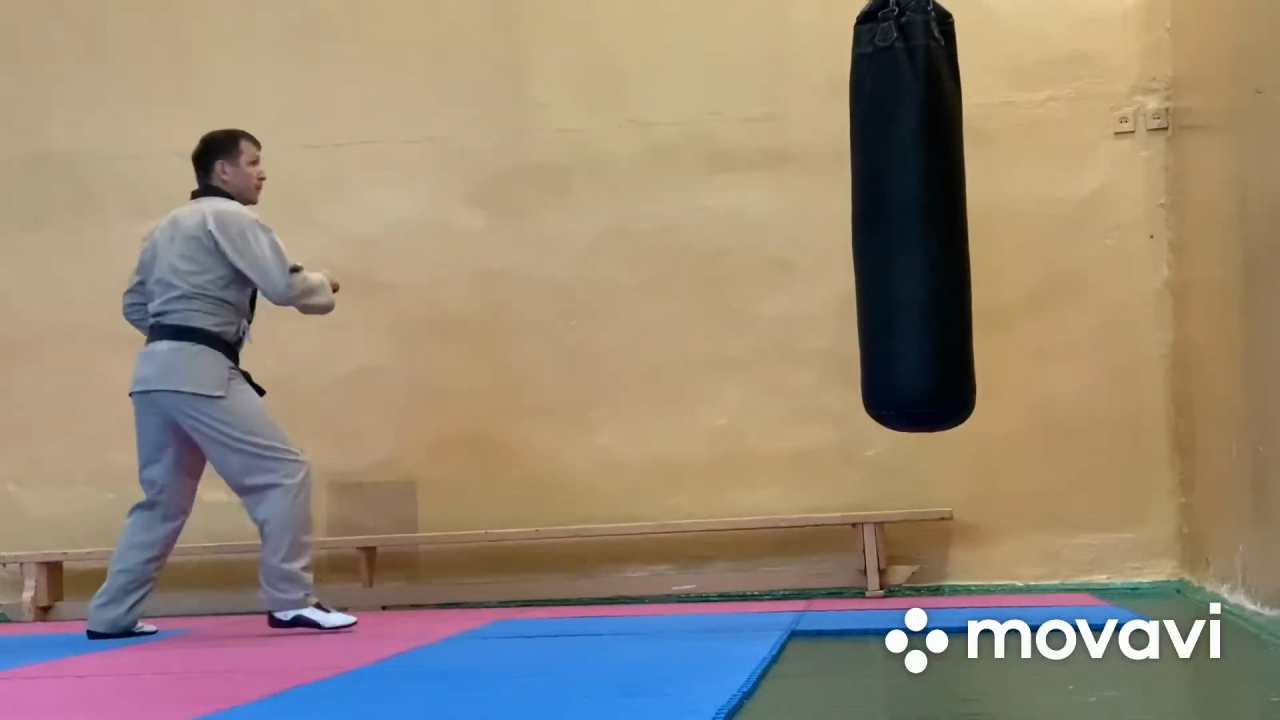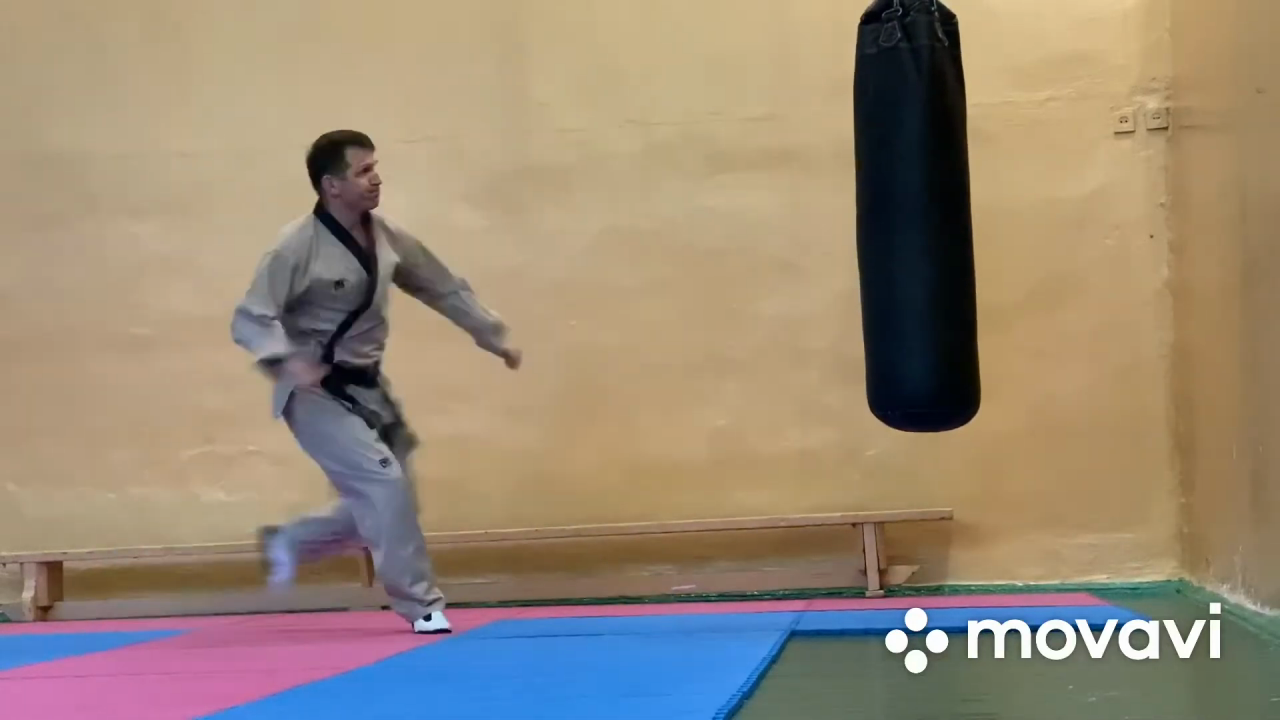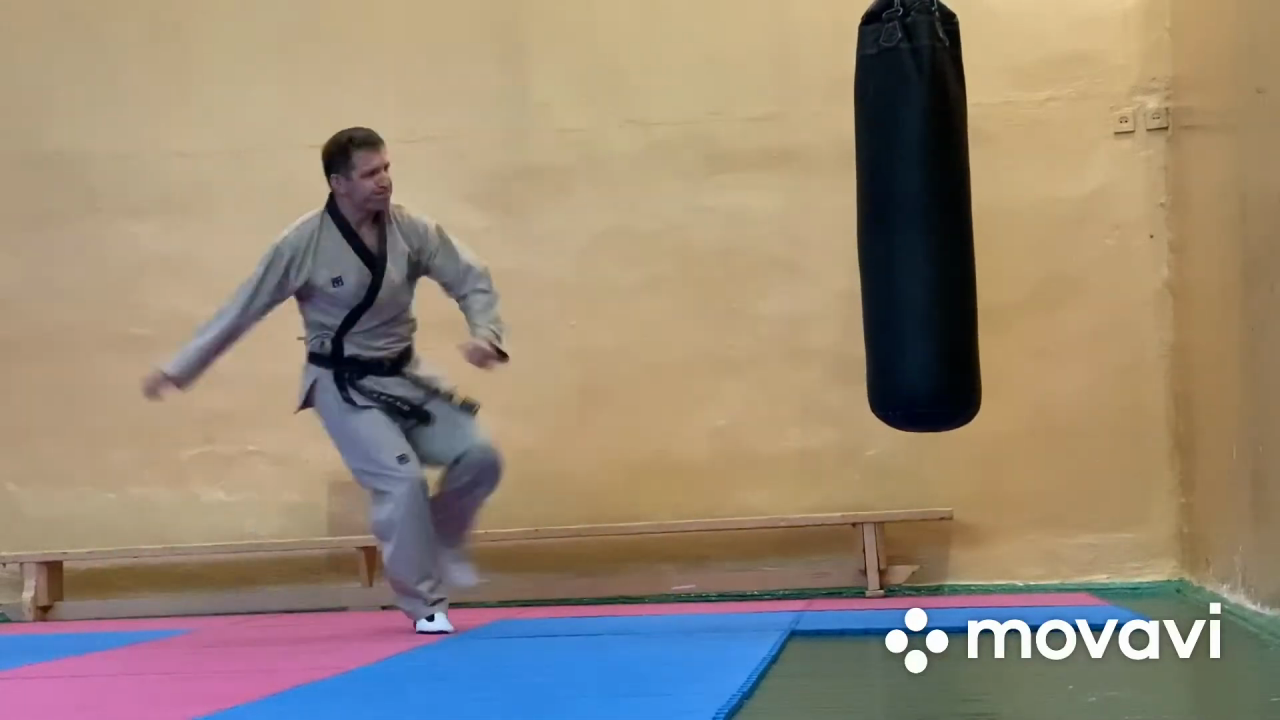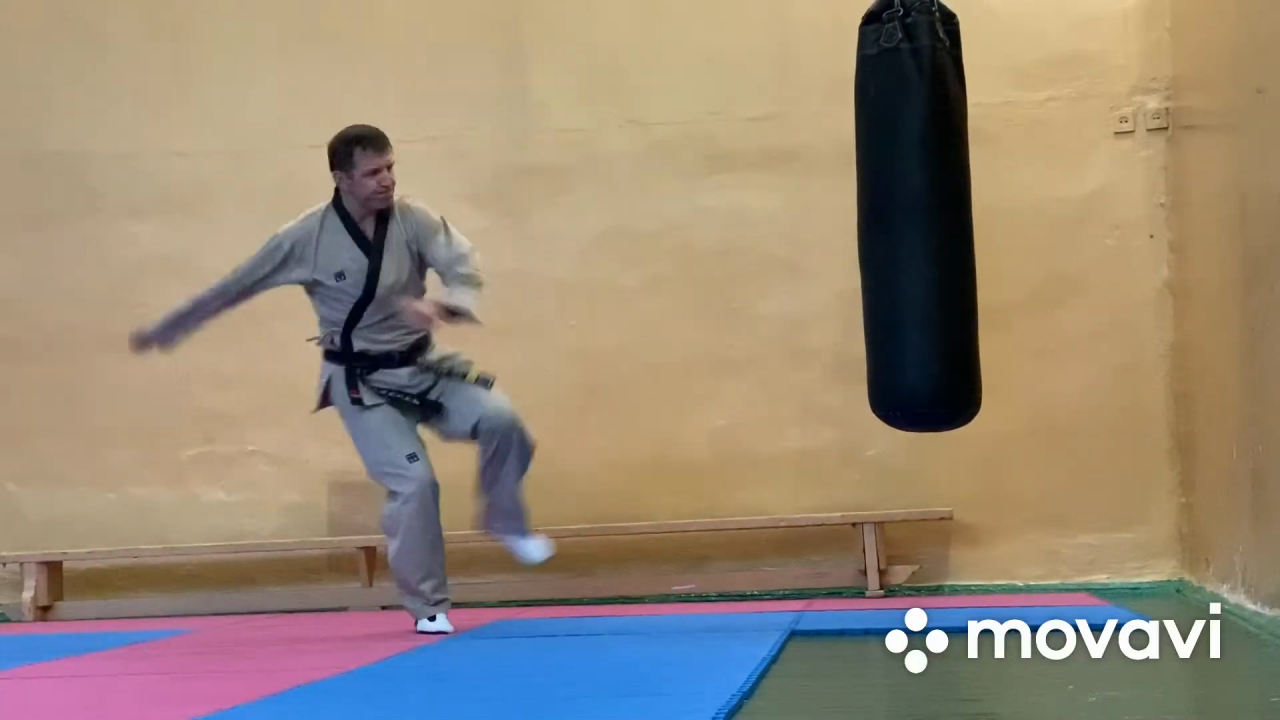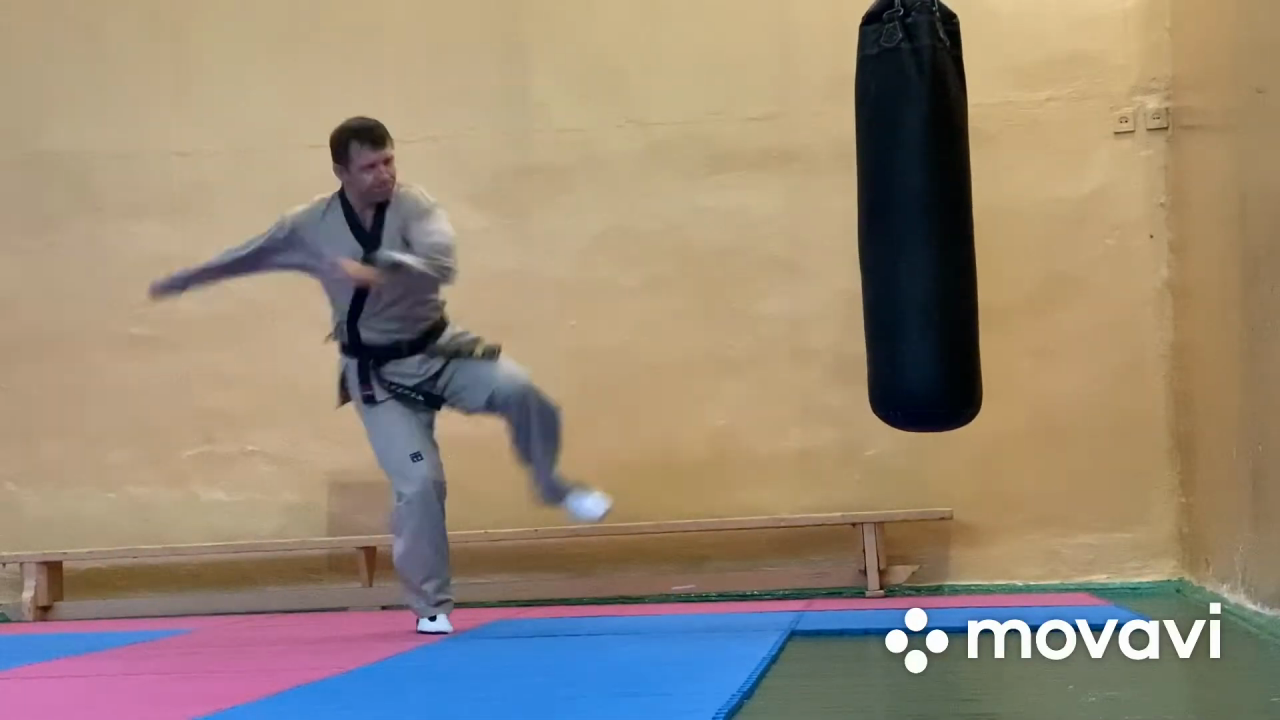
dt=0.4s
person 1, frame 1
left shoulder: (165, 228)
right shoulder: (231, 217)
left elbow: (134, 306)
right elbow: (283, 287)
right wrist: (323, 285)
left hip: (154, 370)
right hip: (199, 370)
left knee: (163, 498)
right knee: (281, 472)
left ankle: (111, 614)
right ankle: (290, 600)
person 1, frame 2
left shoulder: (385, 236)
right shoulder: (296, 245)
left elbow: (440, 287)
right elbow: (250, 318)
left wrist: (492, 336)
right wrist: (287, 361)
left hip: (363, 388)
right hip: (314, 393)
left knee: (376, 497)
right knee: (385, 486)
left ankle: (288, 543)
right ankle: (420, 603)
person 1, frame 3
left shoulder: (410, 229)
right shoulder: (303, 242)
left elbow: (470, 278)
right elbow: (241, 309)
left wrist: (484, 336)
right wrist: (181, 368)
left hip: (400, 375)
right hip: (340, 386)
left knee: (478, 457)
right knee: (401, 482)
left ankle: (439, 545)
right ankle: (424, 604)
person 1, frame 4
left shoulder: (413, 219)
right shoulder: (305, 237)
left elbow: (462, 266)
right elbow: (230, 288)
left wrist: (443, 305)
right wrist: (164, 331)
left hip: (420, 362)
right hip: (361, 381)
left knee: (501, 422)
right knee: (413, 483)
left ankle: (505, 523)
right ankle: (428, 605)
person 1, frame 5
left shoulder: (413, 205)
right shoulder: (309, 224)
left elbow: (440, 260)
right elbow: (244, 256)
left wrist: (376, 271)
right wrist: (180, 280)
left hip: (437, 348)
right hip: (378, 371)
left knee: (518, 392)
right knee: (419, 483)
left ankle: (553, 486)
right ankle: (431, 604)
